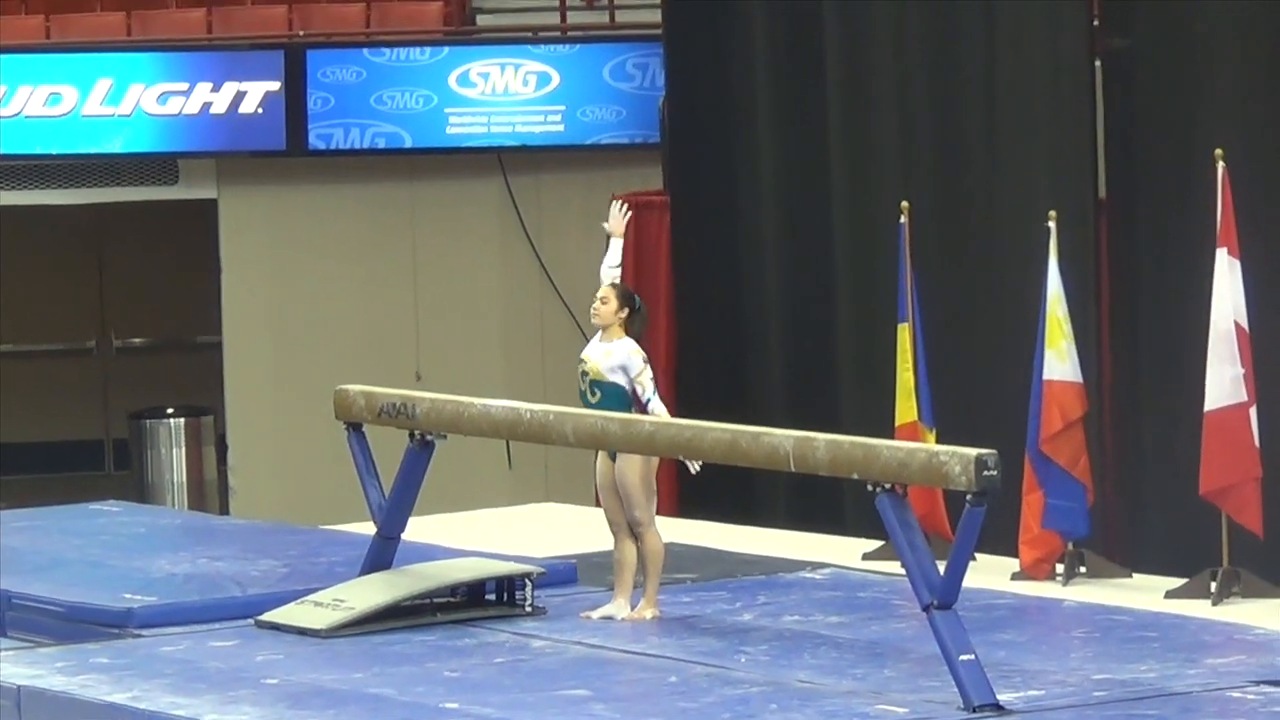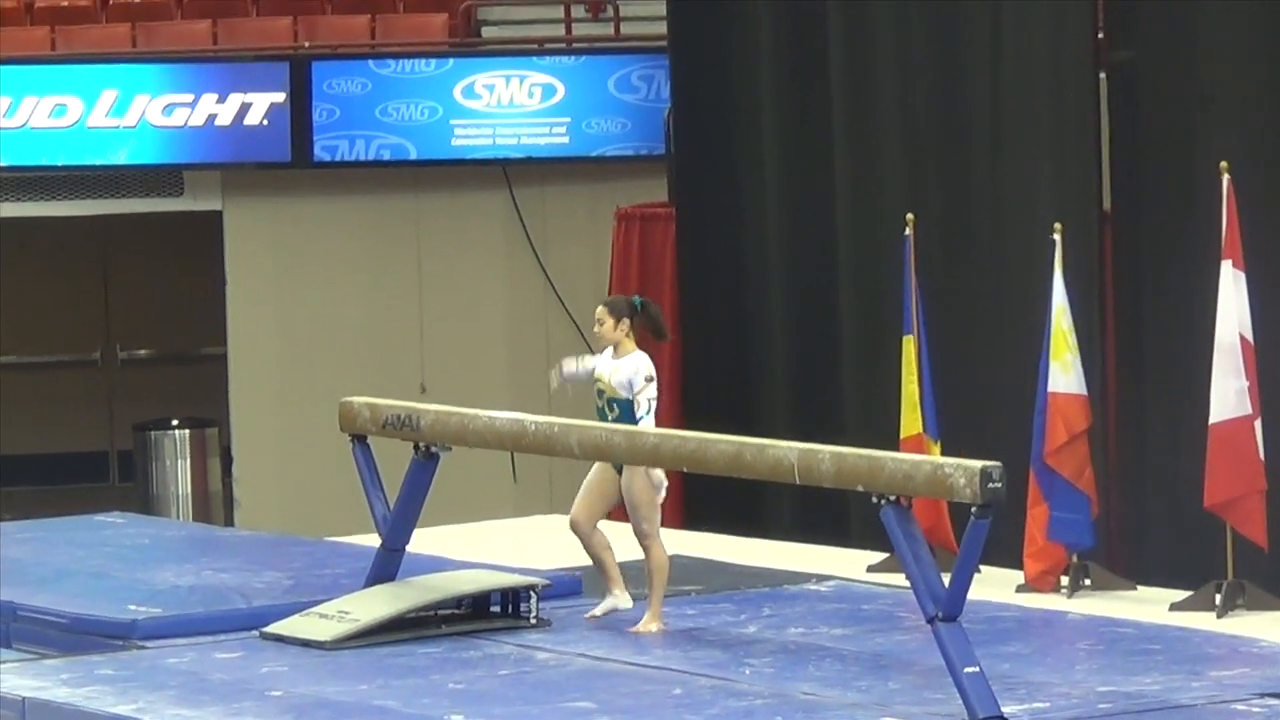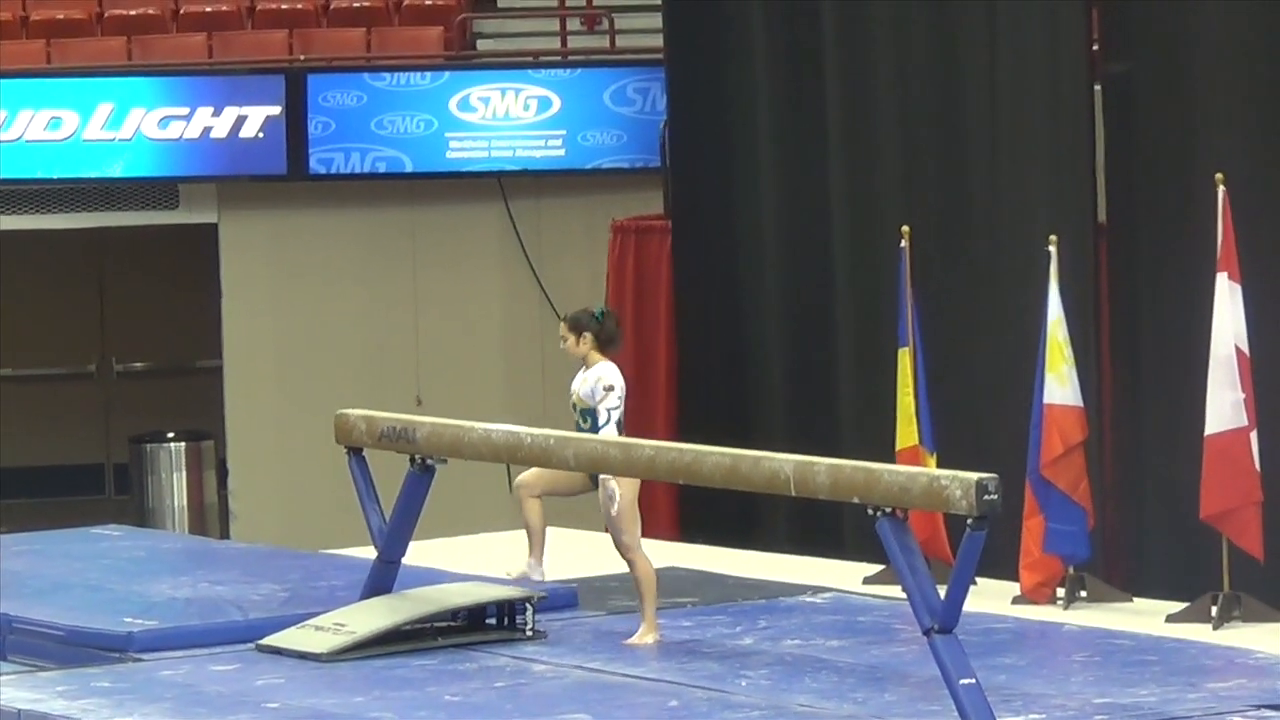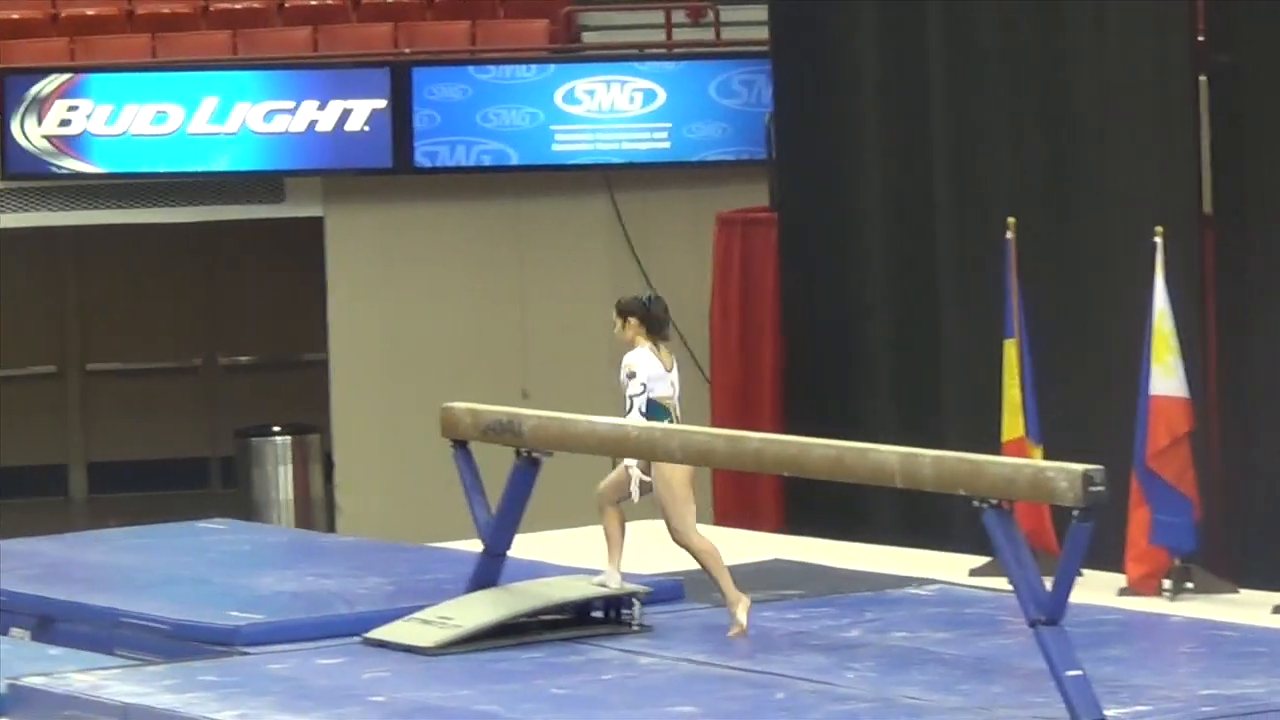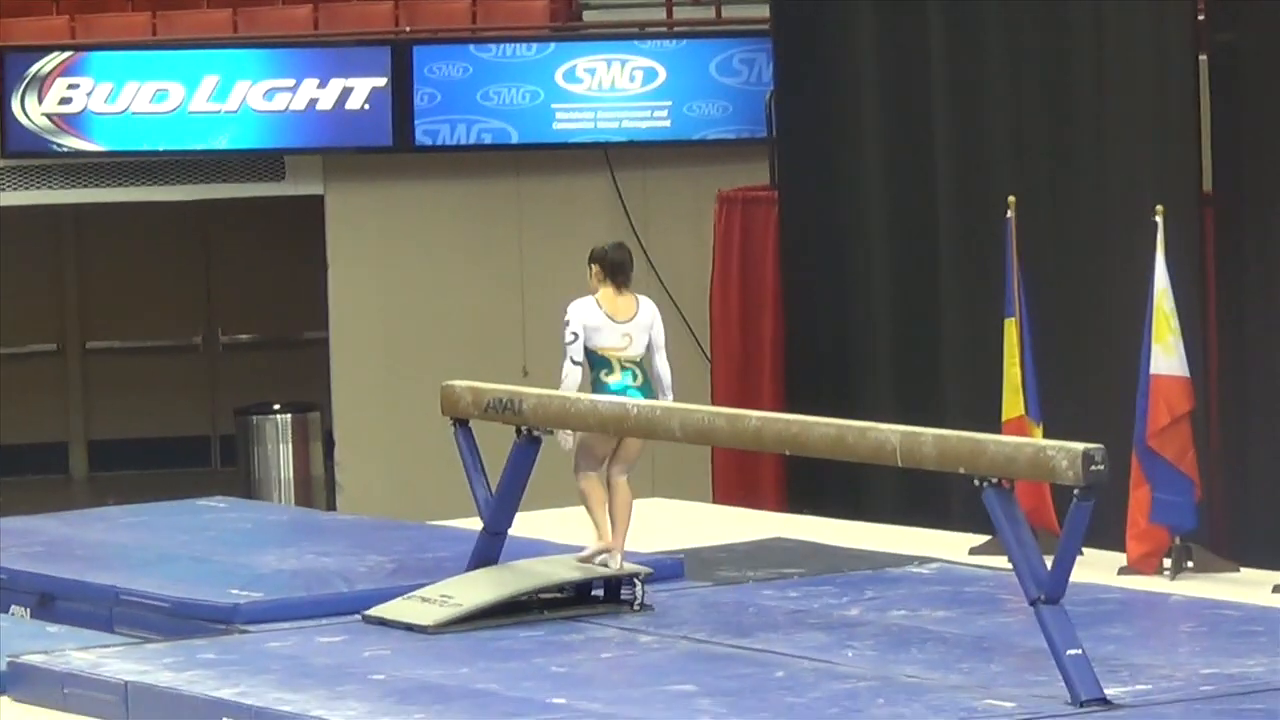
dt=0.3s
person 1, frame 1
left shoulder: (629, 351)
right shoulder: (599, 337)
left elbow: (651, 400)
right elbow: (610, 279)
right wrist: (615, 238)
right hip: (609, 445)
left knee: (641, 525)
right knee: (618, 527)
left ankle: (650, 602)
right ankle: (620, 601)
person 1, frame 2
left shoulder: (640, 364)
right shoulder: (607, 356)
left elbow: (646, 418)
right elbow: (592, 366)
left wrist: (654, 467)
right wrist: (569, 368)
left knee: (647, 536)
right knee: (580, 520)
left ankle: (655, 615)
right ankle: (617, 592)
person 1, frame 3
left shoulder: (606, 375)
right shoulder: (585, 372)
left elbow: (608, 428)
left wrist: (609, 476)
left knee: (628, 548)
right knee: (525, 485)
left ankle: (649, 625)
right ankle: (535, 564)
person 1, frame 4
left shoulder: (635, 359)
right shoulder: (663, 355)
left elbow: (634, 414)
left wrist: (630, 464)
left knee: (685, 533)
right knee: (607, 494)
left ankle: (735, 598)
right ankle: (614, 573)
person 1, frame 5
left shoulder: (580, 309)
right shoulder: (648, 307)
left elbow: (574, 365)
right elbow: (660, 360)
right wrist: (667, 401)
right hip: (642, 399)
left knee: (586, 470)
right knee: (618, 475)
left ankle: (604, 537)
right ankle: (615, 552)
